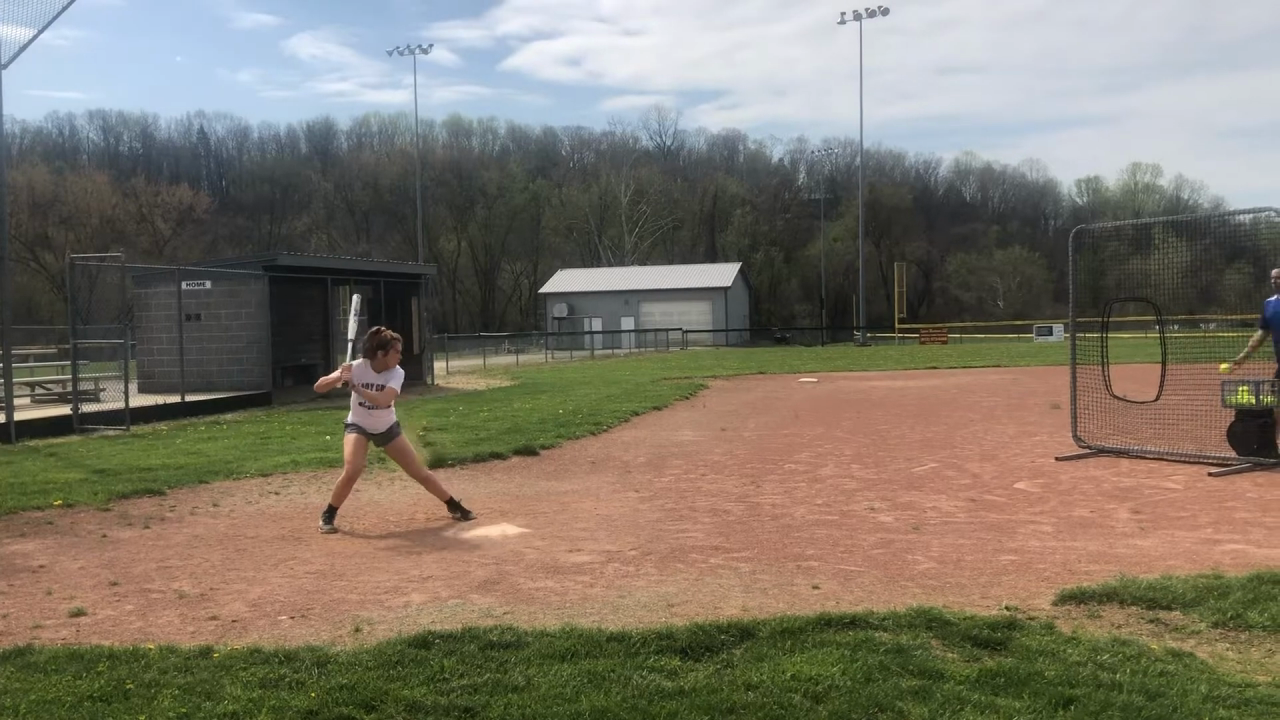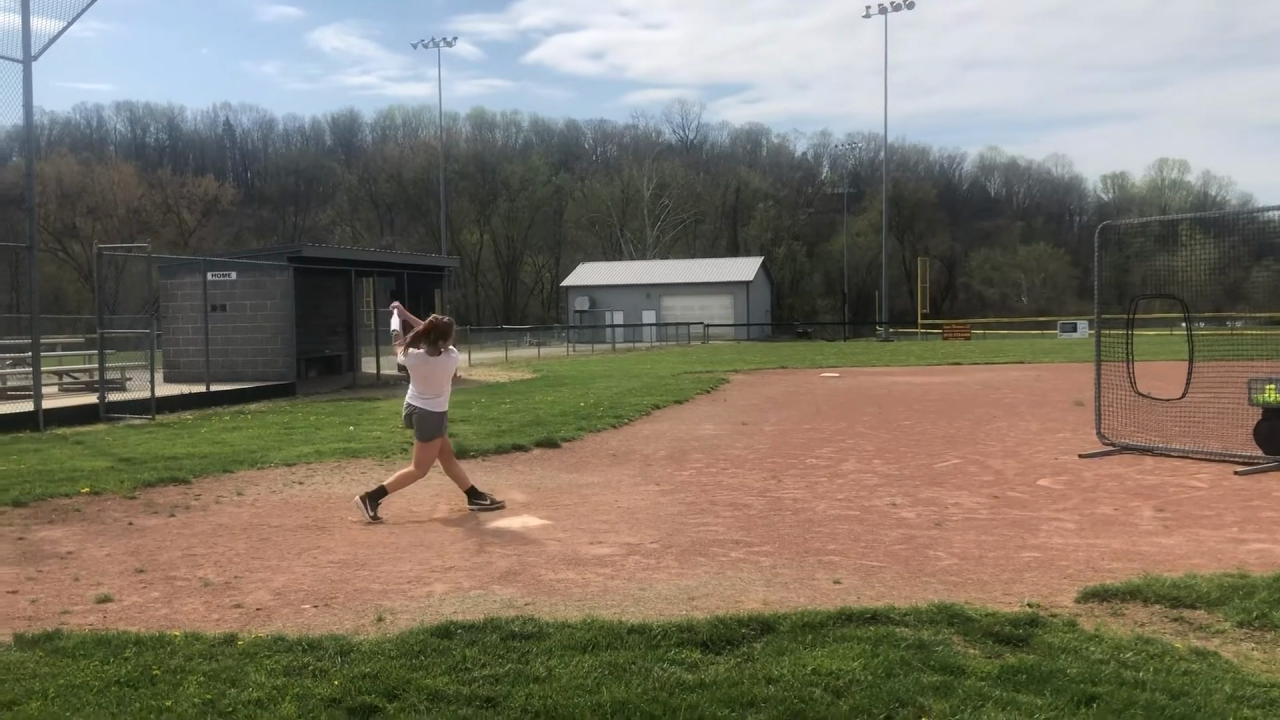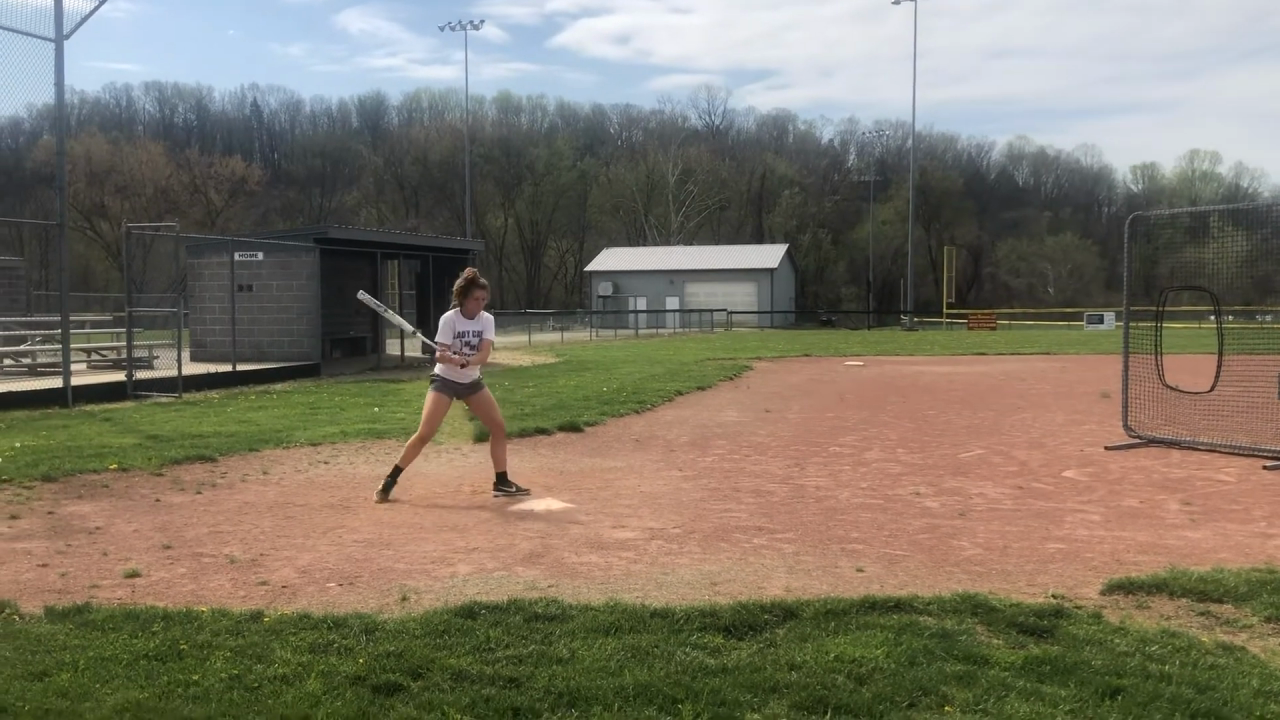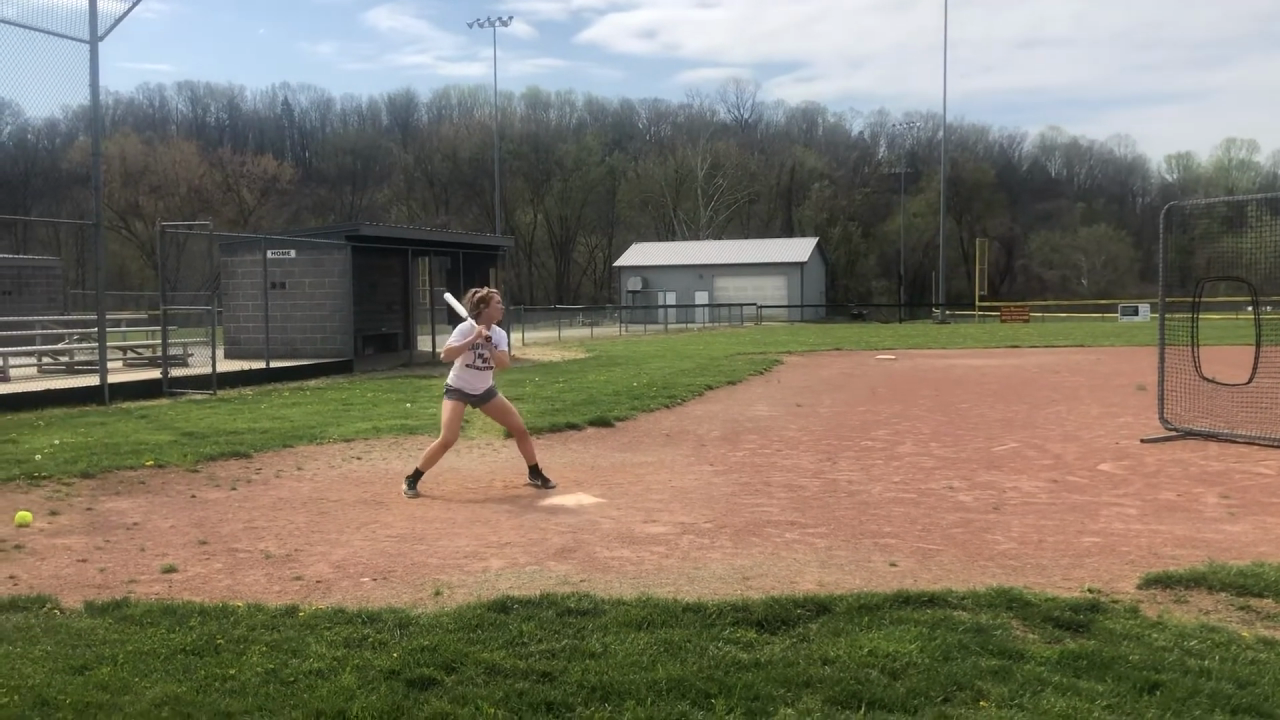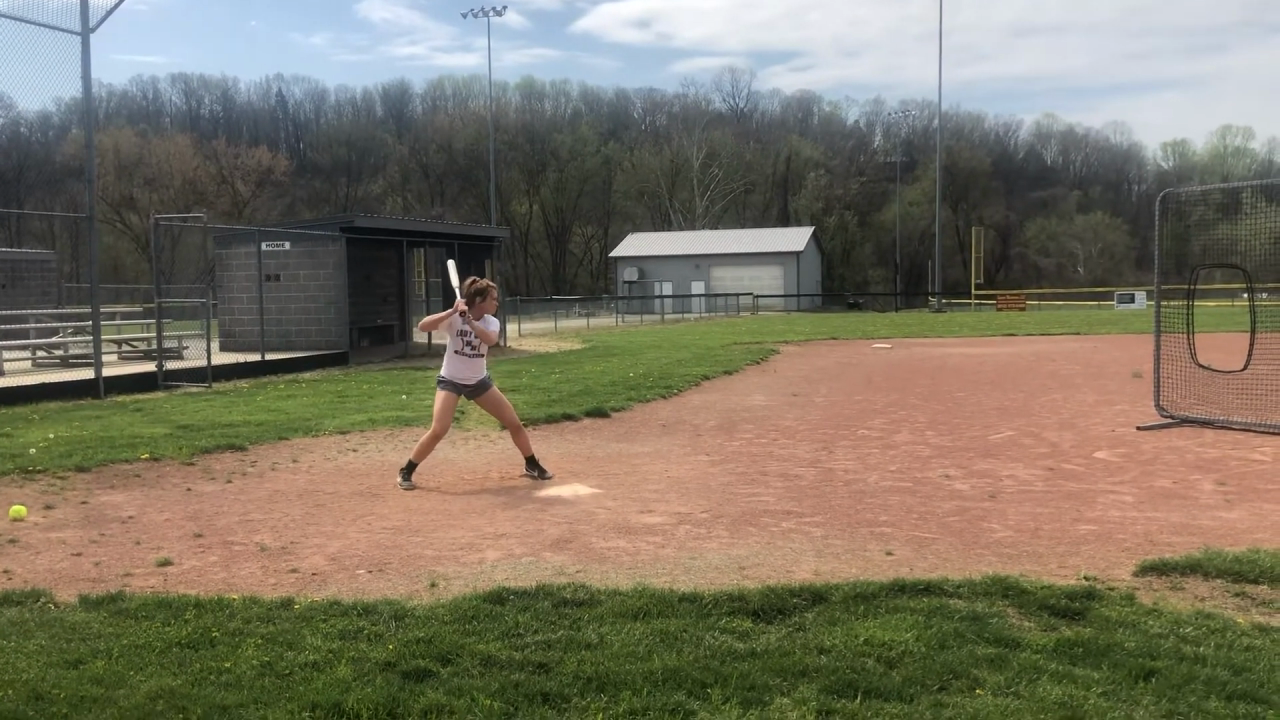
dt=1s
person 1, frame 1
left shoulder: (397, 373)
right shoulder: (358, 367)
left elbow: (383, 400)
right elbow: (318, 387)
left wrist: (354, 385)
right wrist: (340, 377)
left hip: (388, 427)
right hip: (358, 426)
left knee: (420, 473)
right knee: (352, 471)
left ankle: (454, 506)
right ankle: (328, 514)
person 1, frame 2
left shoulder: (411, 357)
right shoulder: (451, 357)
left elbow: (400, 347)
right elbow: (436, 339)
left wrist: (400, 317)
right wrist: (407, 315)
left hip: (414, 408)
right hip: (432, 416)
left knee: (447, 455)
right knee: (419, 469)
left ankle: (475, 496)
right ankle: (371, 498)
person 1, frame 3
left shoulder: (487, 320)
right shoulder: (449, 319)
left elbow: (485, 353)
right elbow: (441, 355)
left wrist: (464, 362)
right wrist: (448, 359)
left hip: (472, 381)
right hip: (444, 380)
left knee: (498, 427)
right knee: (425, 434)
left ankle: (502, 482)
right ankle: (391, 480)
person 1, frame 4
left shoulder: (500, 334)
right shoulder: (465, 329)
left elbow: (504, 364)
right elbow: (445, 356)
left wrist: (488, 346)
right wrist: (474, 339)
left hip: (485, 391)
right hip: (458, 390)
left knee: (521, 429)
right knee: (447, 439)
left ankle: (535, 474)
right ankle: (411, 479)
person 1, frame 5
left shoulder: (491, 322)
right shoulder: (454, 315)
left elbow: (491, 340)
right elbow: (423, 326)
left wrist: (469, 321)
right wrist: (452, 312)
left hip: (479, 381)
right hip: (450, 381)
left knee: (514, 423)
right knee: (438, 430)
left ankle: (532, 465)
right ankle: (406, 472)
